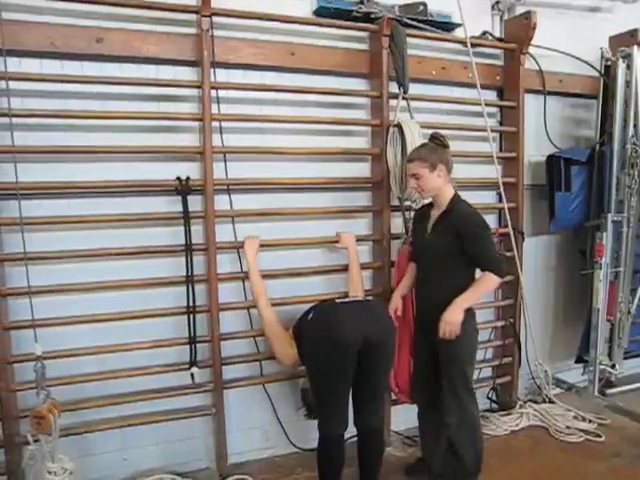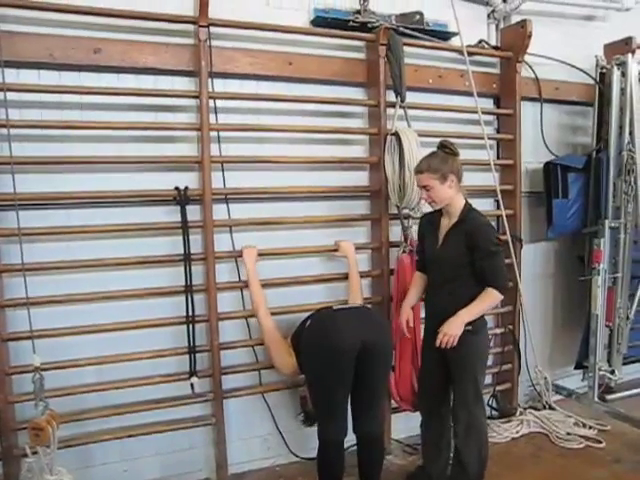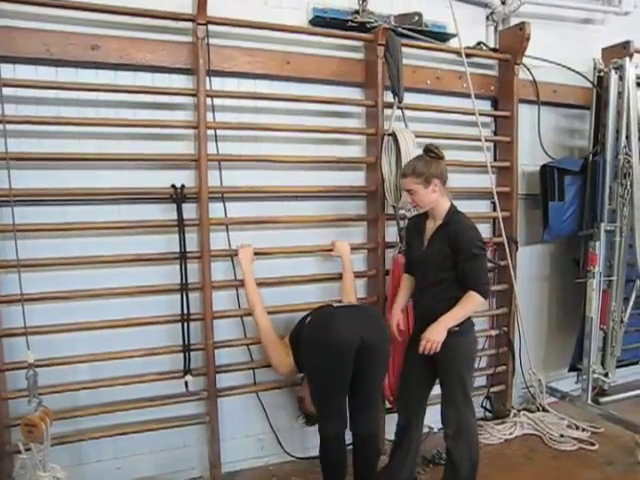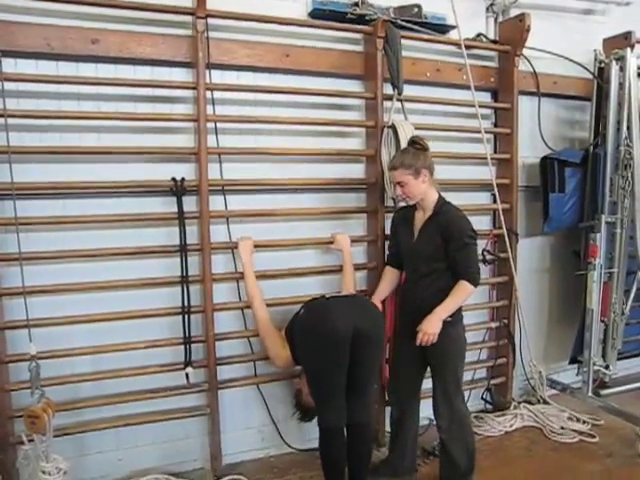
dt=0.5s
person 1, frame 1
left shoulder: (466, 217)
right shoulder: (422, 215)
left elbow: (495, 271)
left wrist: (458, 306)
right wrist: (400, 292)
left hip: (455, 323)
right hip: (426, 320)
left knee: (458, 398)
right knee: (425, 393)
person 1, frame 2
left shoulder: (478, 228)
right shoulder: (427, 223)
left elbow: (497, 288)
left wrist: (460, 319)
right wrist: (408, 303)
left hip: (468, 333)
right hip: (435, 328)
left knee: (466, 408)
right knee: (430, 403)
person 1, frame 3
left shoulder: (463, 231)
right shoulder: (414, 226)
left elbow: (479, 292)
left wrist: (443, 325)
right wrist: (398, 306)
left hip: (455, 335)
right hip: (421, 330)
left knee: (456, 412)
right knee: (408, 403)
person 1, frame 4
left shoulder: (453, 220)
right shoulder: (401, 218)
left elbow: (469, 279)
left wrist: (437, 316)
right wrist: (377, 298)
left hip: (444, 325)
right hip: (408, 321)
left knee: (448, 402)
right knee: (401, 394)
person 2, frame 1
left shoulder: (291, 352)
left elbow: (263, 303)
right elbow: (357, 296)
left wrist: (251, 257)
right wrist: (351, 248)
left hip: (331, 331)
right hip: (378, 318)
left knee: (332, 427)
right knee: (371, 422)
person 2, frame 2
left shoulder: (290, 361)
left elbow: (262, 312)
right elbow: (356, 300)
left wrist: (250, 267)
right wrist: (351, 257)
left hip: (328, 336)
right hip: (375, 325)
left knee: (331, 435)
right knee: (371, 429)
person 2, frame 3
left shoulder: (288, 362)
left elbow: (258, 311)
right elbow: (350, 302)
left wrist: (246, 266)
right wrist: (346, 256)
left hip: (328, 334)
right hip: (372, 322)
left knee: (332, 430)
right knee: (367, 427)
person 2, frame 4
left shoulder: (285, 355)
left elbow: (257, 305)
right elbow: (349, 293)
left wrist: (246, 259)
right wrist: (346, 251)
left hip: (322, 323)
right hip: (367, 313)
left knee: (332, 422)
right knee: (360, 417)
